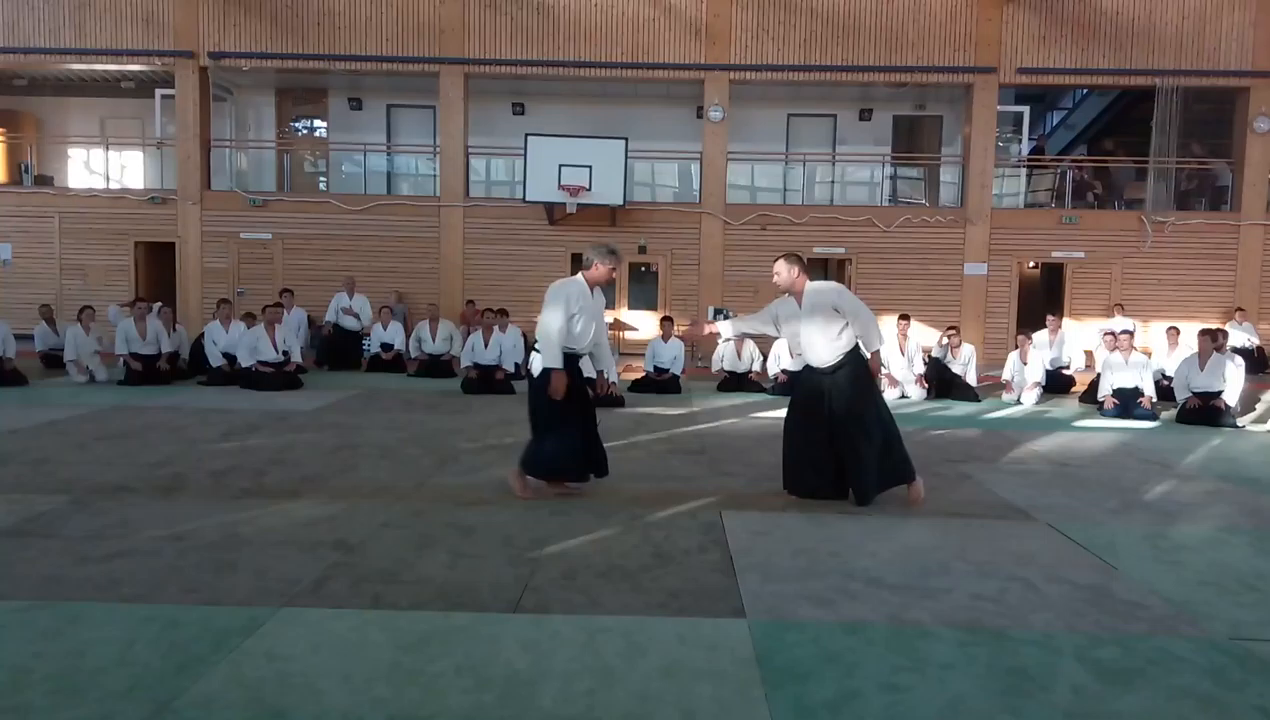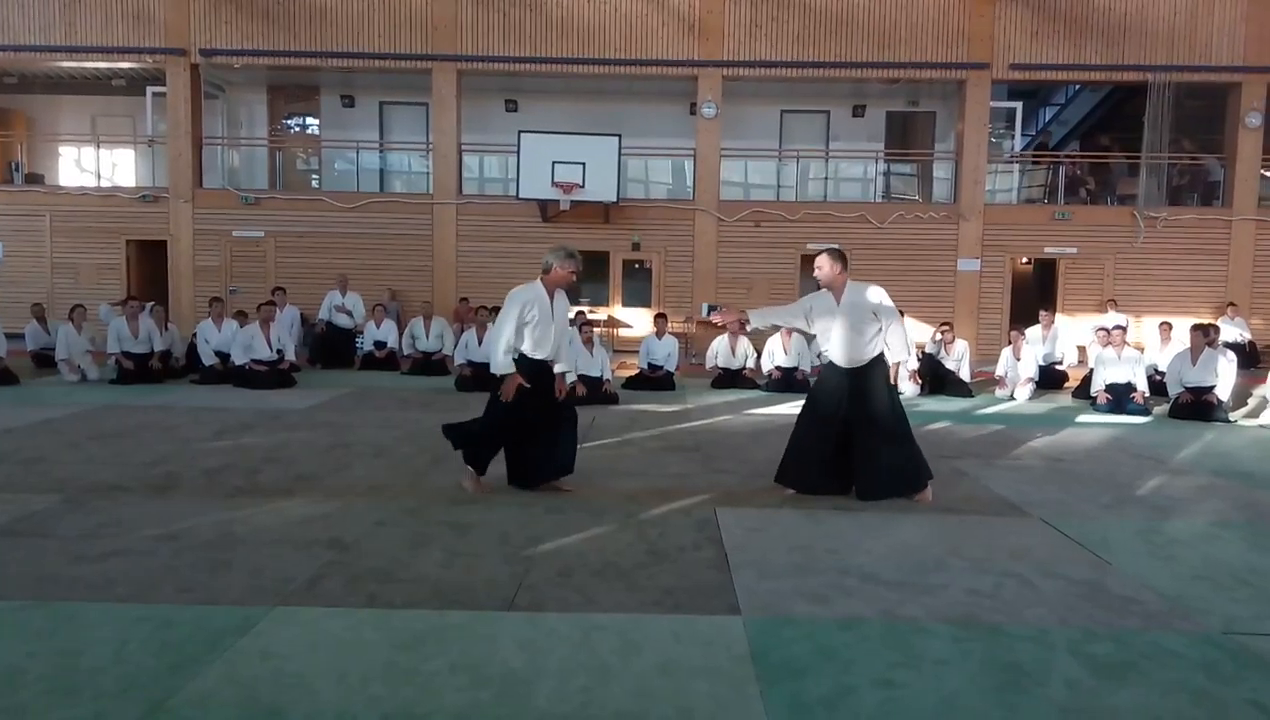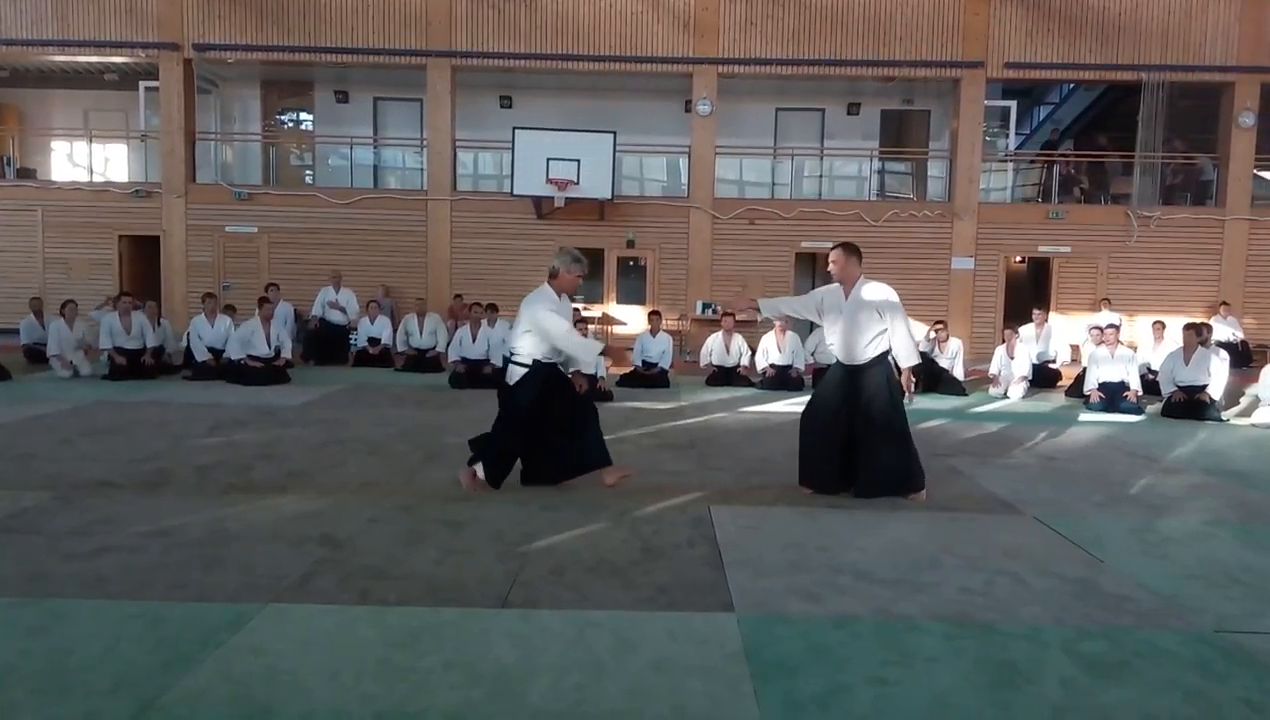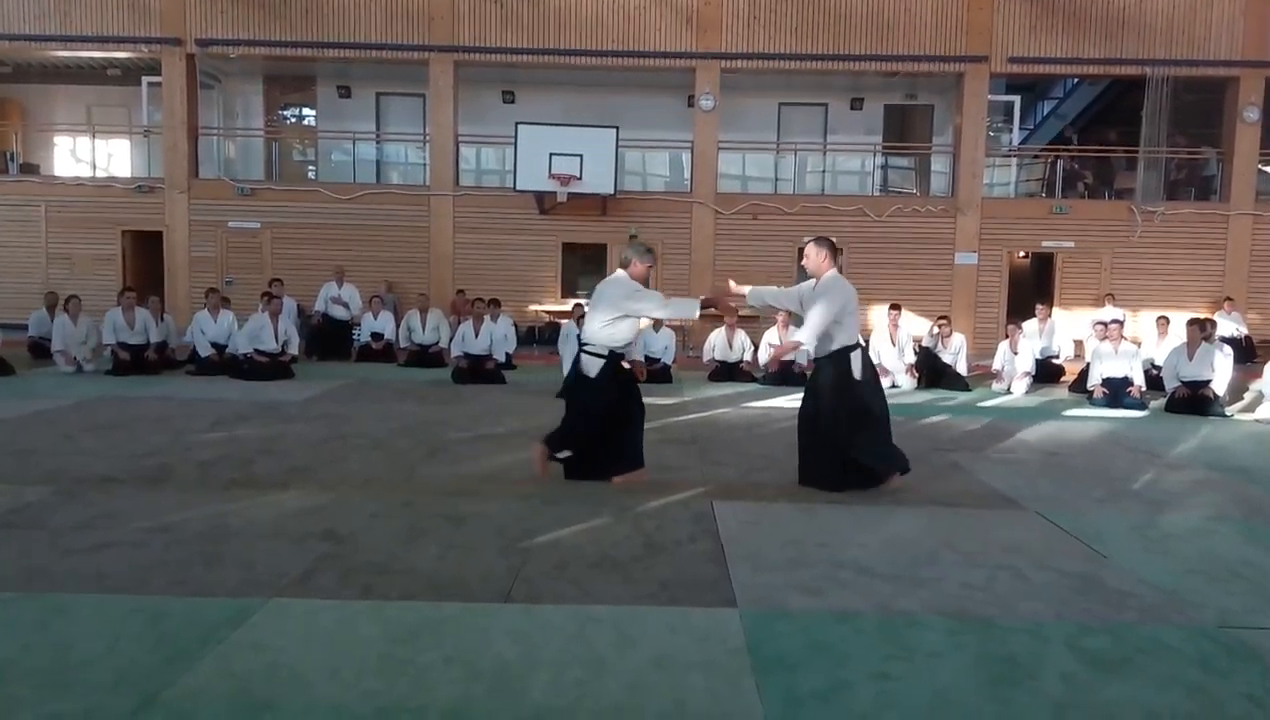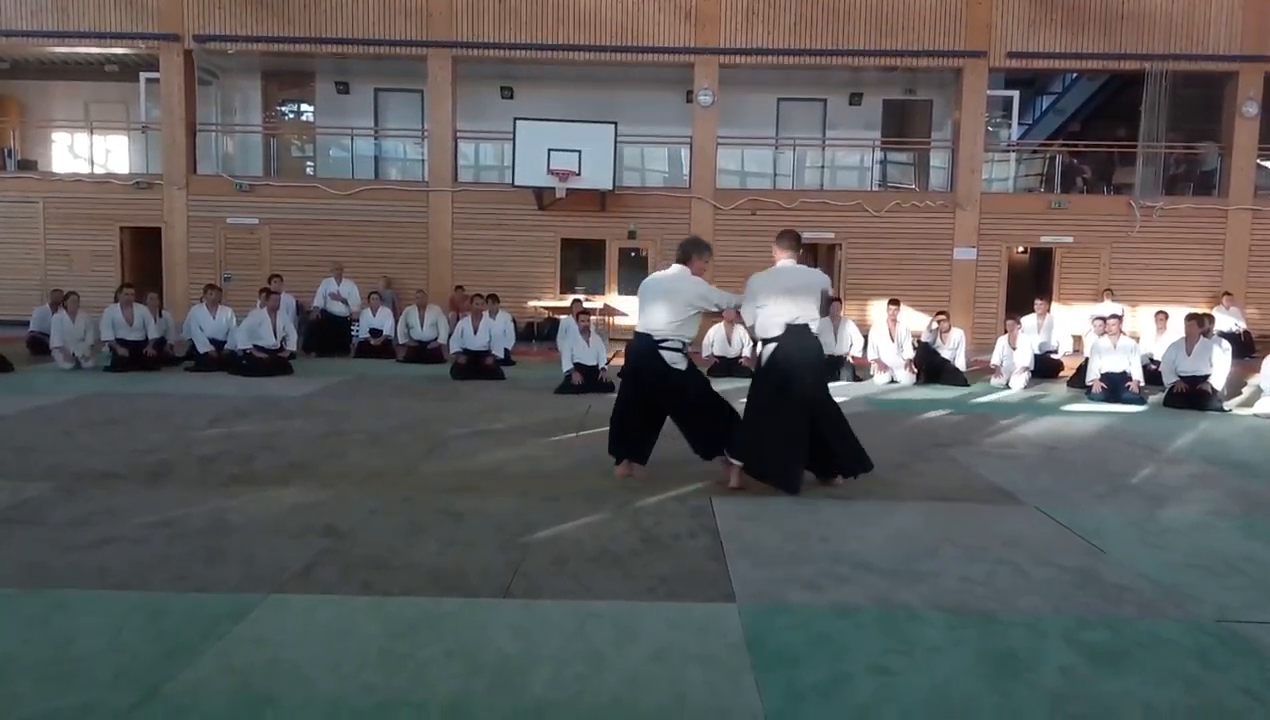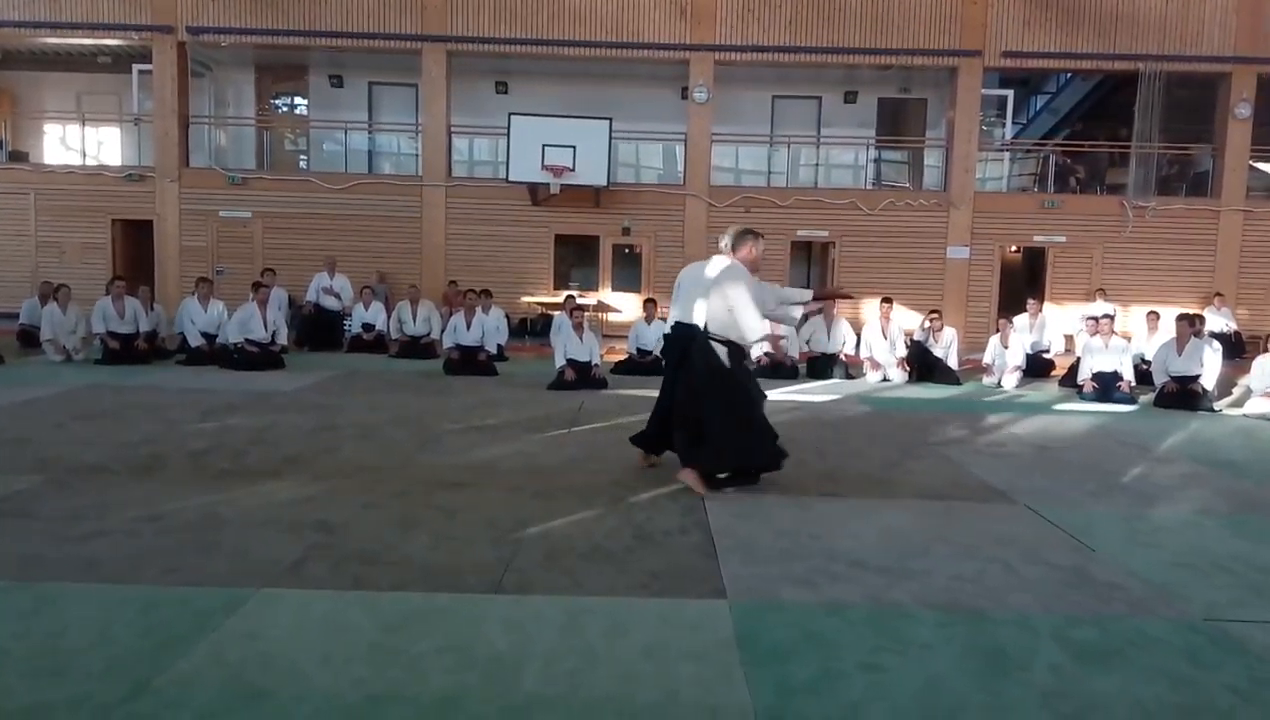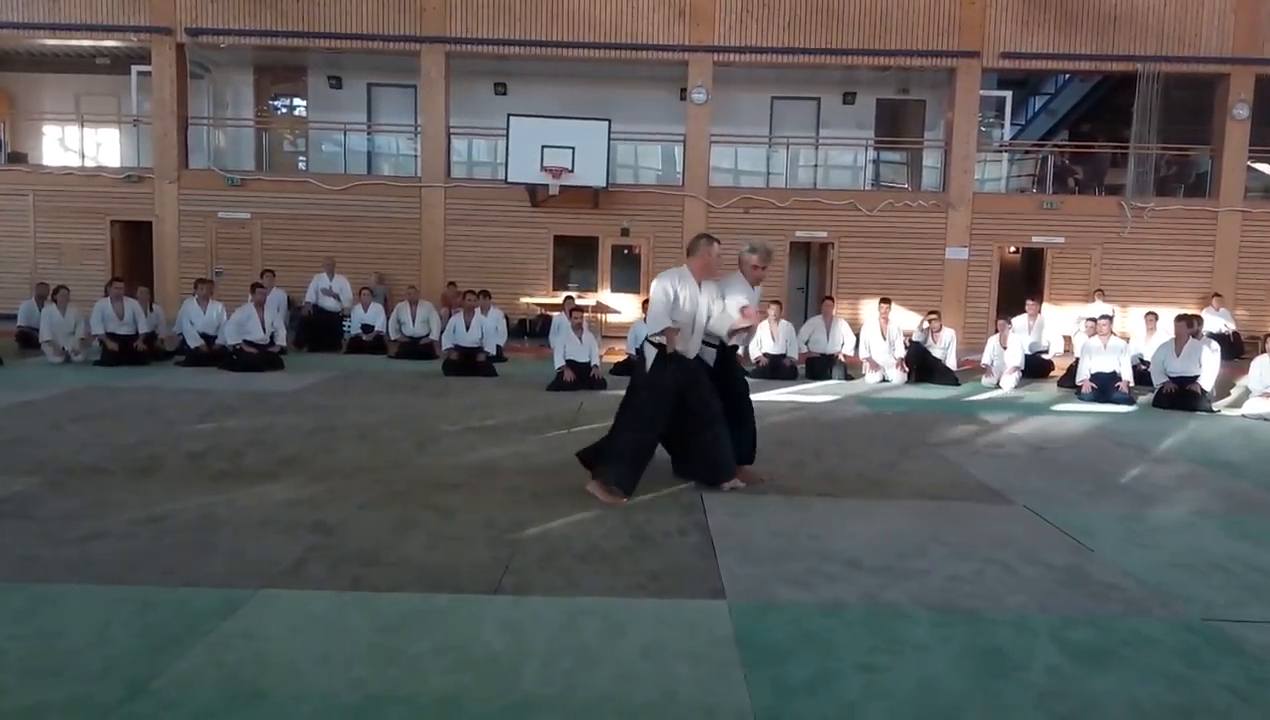
dt=0.3s
person 1, frame 1
left shoulder: (832, 292)
right shoulder: (780, 307)
left elbow: (863, 317)
right elbow: (752, 322)
left wrist: (873, 353)
right wrist: (714, 327)
left hip: (849, 369)
right hip: (815, 374)
left knee: (869, 426)
right knee: (802, 430)
left ankle: (909, 479)
right ankle: (810, 484)
person 1, frame 2
left shoulder: (871, 293)
right shoulder: (815, 302)
left elbow: (894, 326)
right elbow: (780, 315)
left wrist: (895, 362)
right wrist: (741, 316)
left hip: (871, 373)
right hip: (836, 374)
left knee: (887, 430)
right knee: (814, 426)
left ankle: (916, 483)
right ankle: (805, 481)
person 1, frame 3
left shoulder: (880, 293)
right shoulder: (826, 295)
left elbow: (900, 329)
right elbow: (793, 305)
left wrist: (906, 368)
right wrist: (753, 304)
left hip: (875, 371)
right hip: (842, 370)
left knee: (887, 431)
right knee: (818, 422)
left ankle: (913, 483)
right ankle: (822, 479)
person 1, frame 4
left shoulder: (838, 287)
right shoulder: (811, 288)
left elbow: (820, 319)
right elbow: (780, 296)
left wrist: (791, 344)
right wrist: (742, 290)
left hip: (847, 363)
right hip: (827, 363)
left knee: (851, 422)
right knee: (814, 420)
left ankle: (889, 467)
right ankle: (829, 474)
person 1, frame 5
left shoulder: (756, 281)
right shoulder: (813, 276)
left elbow: (748, 318)
right elbow: (826, 293)
left wrist: (756, 320)
left hip: (777, 351)
right hip: (807, 348)
left knee: (764, 413)
right knee: (820, 410)
left ankle: (741, 468)
right ankle: (835, 469)
person 1, frame 6
left shoulder: (727, 273)
right shoulder: (735, 276)
left elbow: (774, 297)
right elbow: (746, 309)
left wrist: (815, 296)
right wrist: (769, 337)
left hip: (719, 352)
right hip: (718, 353)
right knee: (737, 413)
right ankle: (697, 469)
person 1, frame 7
left shoulder: (710, 289)
right shoulder: (668, 280)
left elbow: (718, 323)
right elbow: (659, 310)
left wrist: (740, 321)
right wrist: (668, 330)
left hip: (687, 362)
right hip: (659, 359)
left knee: (707, 415)
right knee: (641, 420)
left ankle: (722, 475)
right ankle: (602, 479)
person 2, frame 1
left shoulder: (598, 297)
right shoulder: (564, 289)
left elbow: (600, 338)
right elbow: (550, 332)
left wrist: (604, 373)
right wrist: (555, 371)
left hip: (569, 364)
right hip: (550, 364)
left knee: (580, 420)
right knee: (557, 422)
left ankle: (558, 478)
right ankle: (522, 472)
person 2, frame 2
left shoulder: (562, 299)
right shoulder: (522, 296)
left elbow: (561, 340)
right elbow: (502, 338)
left wrist: (560, 375)
right wrist: (508, 374)
left hip: (542, 371)
right hip: (516, 369)
left knee: (561, 418)
right knee: (500, 423)
left ankle: (545, 476)
right ankle: (472, 469)
person 2, frame 3
left shoulder: (561, 301)
right shoulder: (538, 303)
left elbow: (568, 338)
right elbow: (565, 338)
right wrist: (604, 350)
left hip: (549, 371)
right hip: (525, 373)
left knee: (581, 412)
right knee: (511, 427)
left ankle: (605, 470)
right ankle: (475, 470)
person 2, frame 4
left shoulder: (613, 287)
right shoulder: (627, 290)
right elbow: (665, 307)
left wrist: (629, 359)
right wrist: (711, 302)
left hip: (607, 359)
right hip: (597, 361)
left knee: (628, 411)
right knee: (593, 416)
left ankle: (619, 468)
right ankle: (548, 448)
person 2, frame 5
left shoulder: (652, 281)
right shoulder: (696, 286)
right elbow: (729, 302)
left hip: (640, 348)
right hip: (666, 355)
left knee: (635, 406)
right knee: (701, 404)
left ankle: (625, 461)
right ankle: (724, 458)
person 2, frame 6
left shoulder: (690, 271)
right shoulder: (734, 276)
left hip: (677, 338)
right hip: (706, 343)
left knee: (673, 399)
right knee: (723, 403)
left ankle: (651, 449)
person 2, frame 7
left shoulder: (750, 288)
right shoulder: (725, 287)
right elbow: (716, 321)
left hip: (721, 353)
right hip: (712, 354)
left knee: (712, 408)
right knee: (736, 407)
right ankle: (734, 466)
